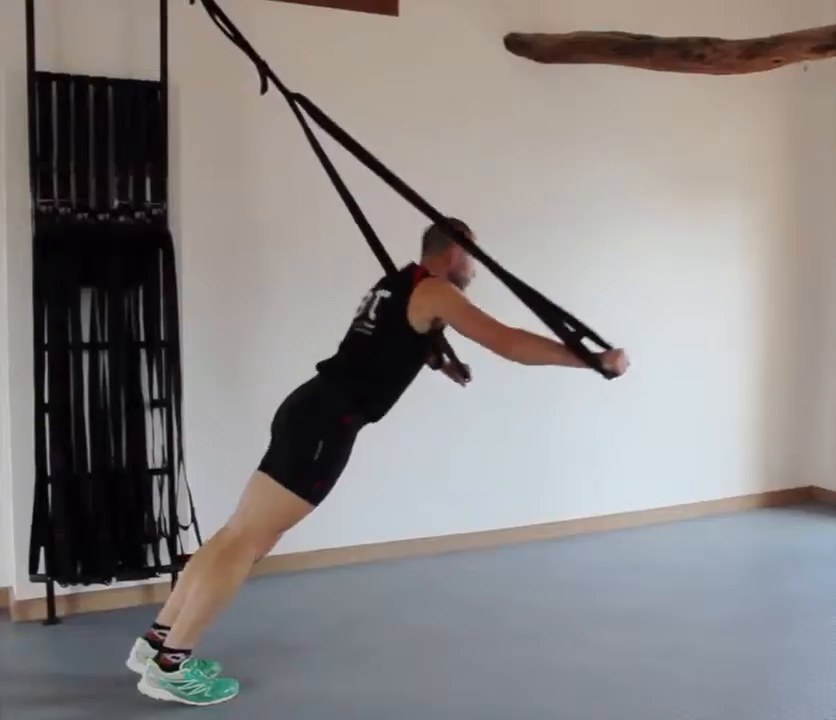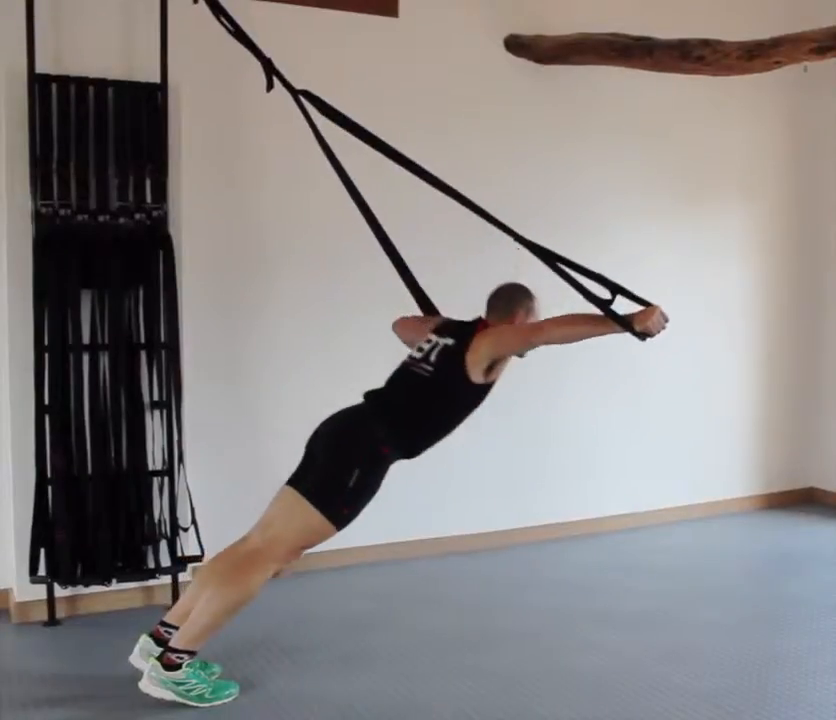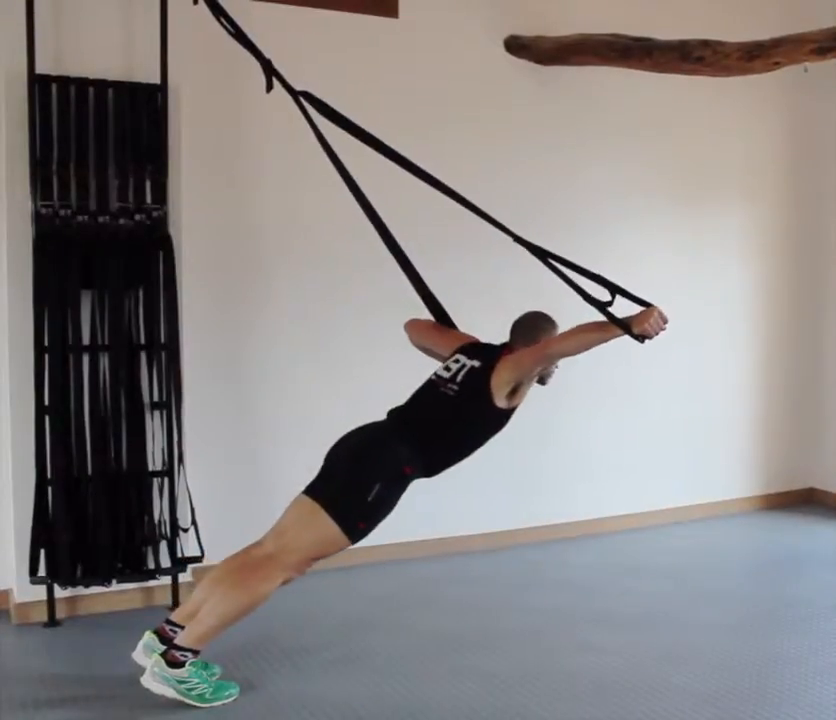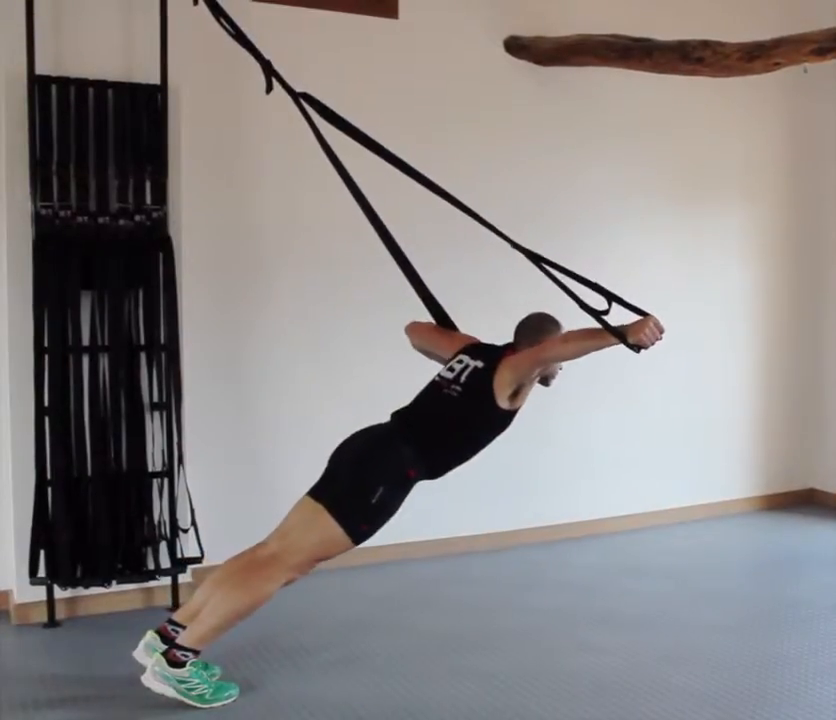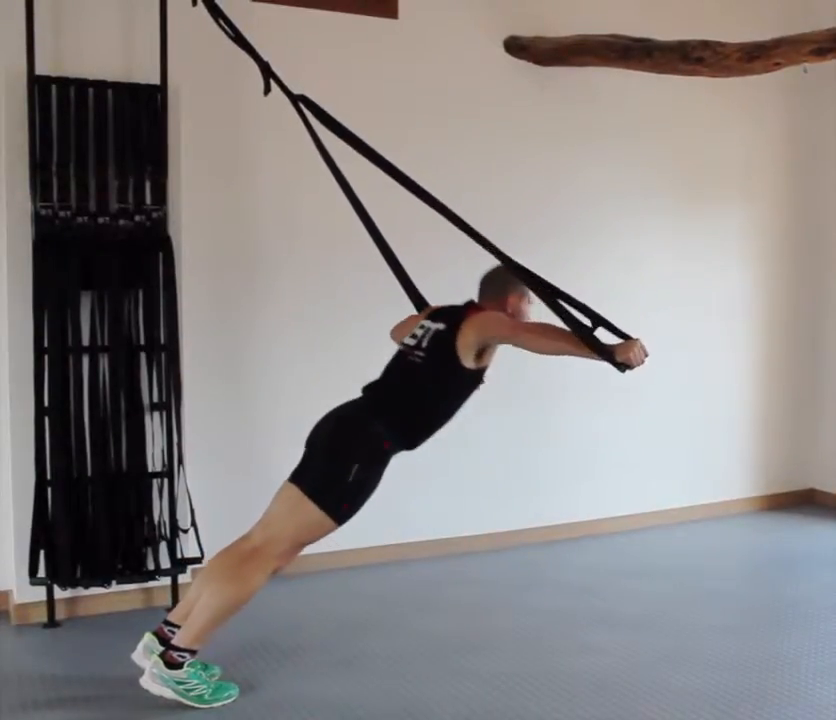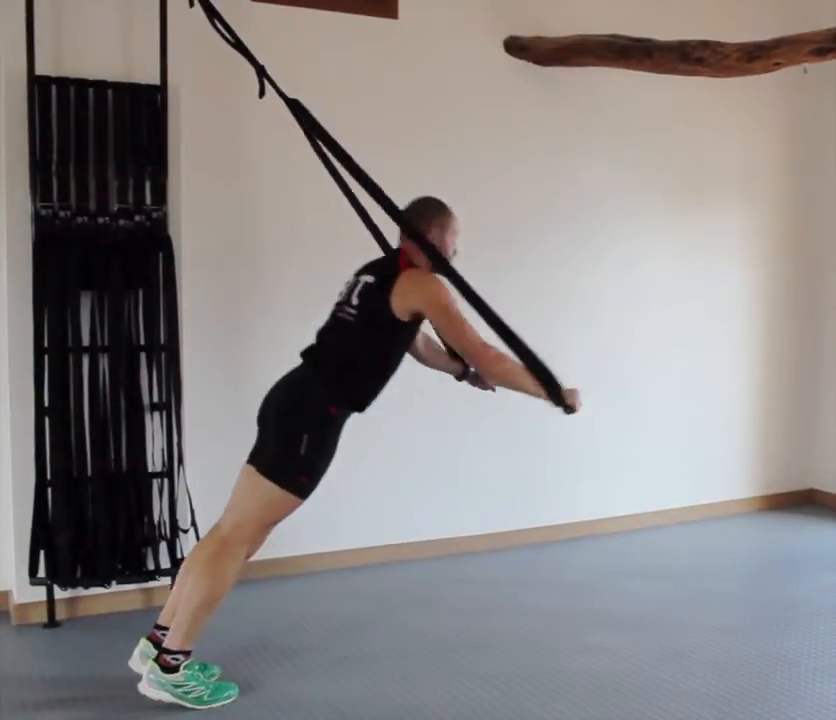
dt=0.5s
person 1, frame 1
left shoulder: (395, 286)
right shoulder: (435, 293)
right elbow: (506, 341)
left wrist: (437, 360)
right wrist: (595, 357)
left hip: (311, 408)
right hip: (327, 422)
left knee: (245, 534)
right knee: (248, 538)
left ankle: (158, 640)
right ankle: (169, 665)
person 1, frame 2
left shoulder: (447, 328)
right shoulder: (491, 342)
left elbow: (401, 326)
right elbow: (553, 332)
right wrist: (631, 323)
left hip: (345, 433)
right hip: (363, 451)
left knee: (263, 543)
right knee: (270, 551)
left ankle: (162, 636)
right ankle: (173, 662)
person 1, frame 3
left shoulder: (471, 349)
right shoulder: (513, 369)
left elbow: (414, 326)
right elbow: (558, 345)
right wrist: (629, 326)
left hip: (365, 447)
right hip: (383, 465)
left knee: (274, 549)
right knee: (282, 558)
left ankle: (166, 635)
right ankle: (177, 661)
person 1, frame 4
left shoulder: (474, 350)
right shoulder: (514, 370)
left elbow: (415, 329)
right elbow: (553, 349)
right wrist: (624, 334)
left hip: (370, 450)
right hip: (388, 468)
left knee: (278, 551)
right knee: (284, 560)
left ankle: (168, 634)
right ankle: (177, 659)
person 1, frame 5
left shoulder: (443, 316)
right shoulder: (484, 324)
left elbow: (398, 331)
right elbow: (533, 336)
right wrist: (614, 352)
left hip: (347, 429)
right hip: (361, 446)
left knee: (265, 543)
right knee: (269, 548)
left ankle: (164, 639)
right ankle: (174, 663)
person 1, frame 6
left shoulder: (378, 273)
right shoulder: (420, 283)
left elbow: (407, 339)
right elbow: (482, 353)
left wrist: (463, 373)
right wrist: (554, 392)
left hip: (298, 399)
right hip: (312, 414)
left knee: (236, 531)
right knee: (239, 535)
left ankle: (159, 643)
right ankle: (169, 665)
